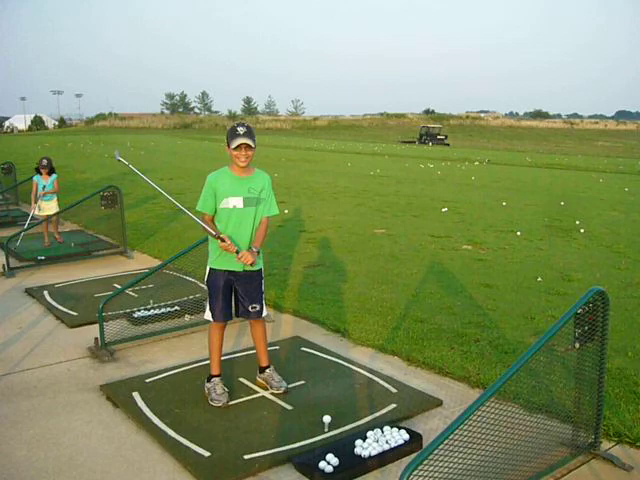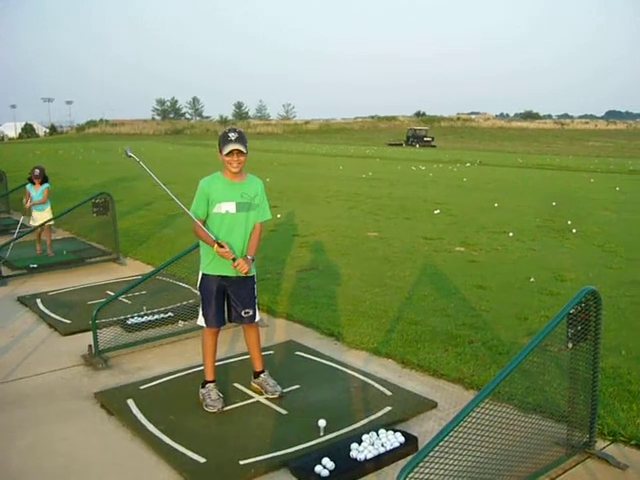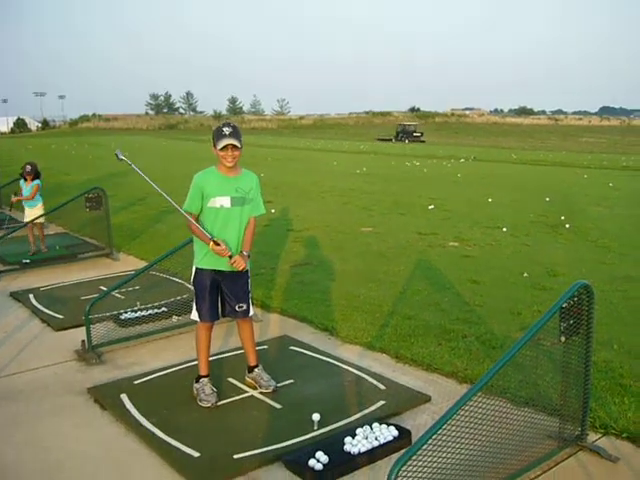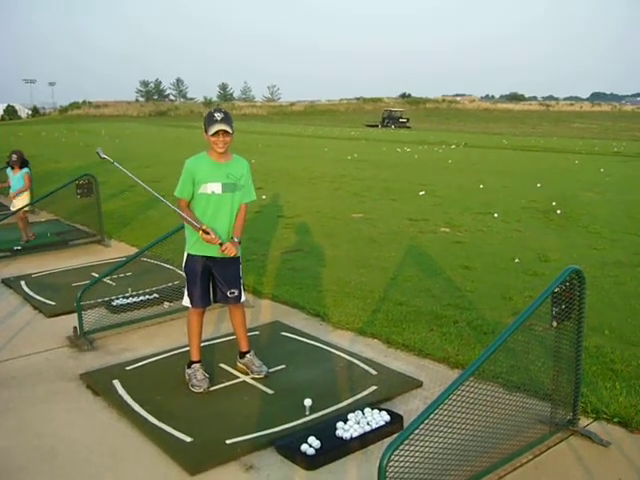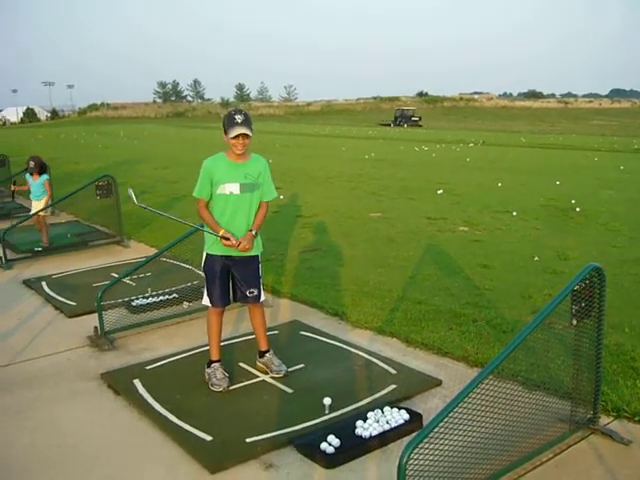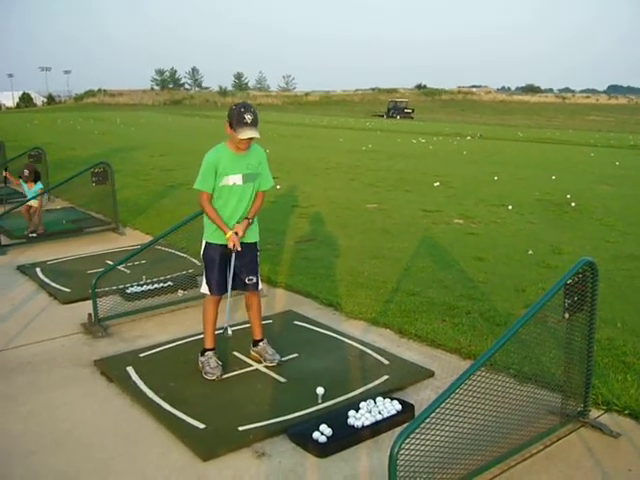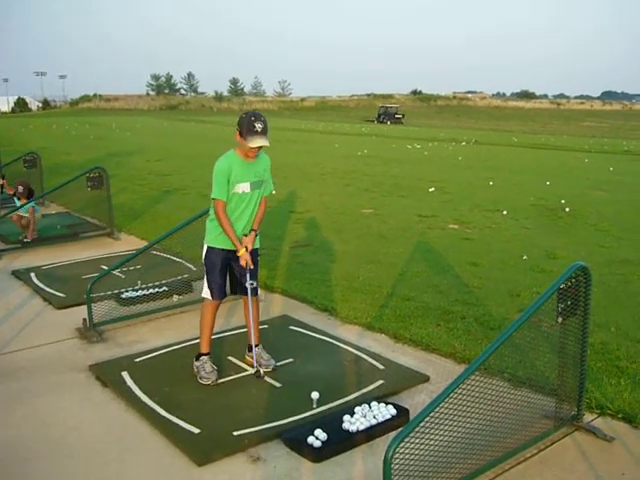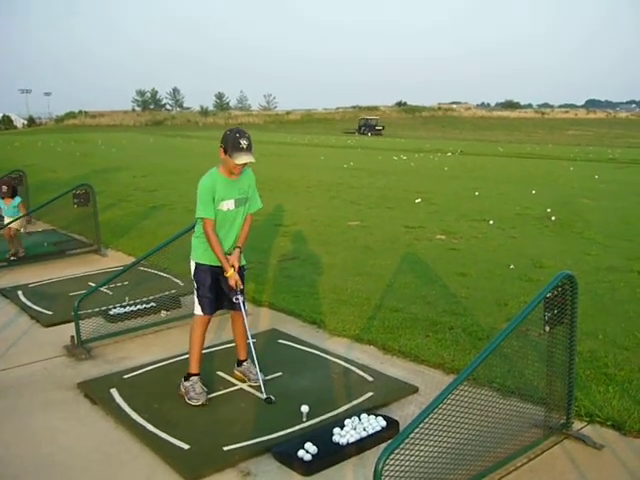
dt=0.3s
person 1, frame 1
left shoulder: (263, 180)
right shoulder: (215, 180)
left elbow: (264, 220)
right elbow: (206, 220)
left wrist: (254, 249)
right wrist: (220, 239)
left hip: (251, 263)
right hip: (220, 264)
left knee: (257, 317)
right knee: (218, 320)
left ankle: (265, 371)
right ankle: (214, 379)
person 1, frame 2
left shoulder: (256, 185)
right shoulder: (208, 185)
left elbow: (257, 226)
right elbow: (197, 226)
left wrist: (248, 258)
right wrist: (215, 245)
left hip: (243, 269)
right hip: (213, 269)
left knee: (251, 321)
right knee: (211, 326)
left ankle: (259, 375)
right ankle: (208, 384)
person 1, frame 3
left shoulder: (251, 180)
right shoulder: (202, 179)
left elbow: (251, 221)
right elbow: (191, 220)
left wrist: (244, 254)
right wrist: (211, 243)
left hip: (237, 264)
right hip: (206, 263)
left knee: (244, 316)
right knee: (205, 320)
left ankle: (253, 370)
right ankle: (203, 379)
person 1, frame 4
left shoulder: (242, 166)
right shoulder: (193, 165)
left elbow: (242, 207)
right elbow: (183, 206)
left wrist: (235, 240)
right wrist: (201, 230)
left hip: (228, 250)
right hip: (198, 250)
left knee: (236, 302)
right knee: (197, 306)
left ankle: (245, 355)
right ankle: (195, 365)
person 1, frame 5
left shoulder: (260, 165)
right shoulder: (211, 166)
left elbow: (264, 205)
right elbow: (201, 207)
left wrist: (252, 234)
right wrist: (222, 232)
left hip: (249, 249)
right hip: (216, 249)
left knee: (255, 301)
right knee: (216, 306)
left ankle: (264, 355)
right ankle: (214, 364)
person 1, frame 6
left shoulder: (259, 155)
right shoulder: (214, 157)
left elbow: (260, 194)
right elbow: (205, 200)
left wrist: (246, 222)
right wrist: (227, 231)
left hip: (248, 237)
right hip: (217, 238)
left knee: (252, 290)
right knee: (214, 294)
left ankle: (258, 343)
right ankle: (208, 352)
person 1, frame 7
left shoulder: (264, 161)
right shoulder: (224, 165)
right elbow: (220, 211)
left wrist: (253, 233)
right wrist: (238, 248)
left hip: (249, 242)
right hip: (220, 243)
left knee: (252, 295)
right knee: (213, 298)
left ankle: (254, 349)
right ankle: (203, 357)
person 1, frame 8
left shoulder: (249, 177)
right shoulder: (208, 182)
left elbow: (248, 216)
right elbow: (209, 229)
left wrist: (237, 251)
right wrist: (227, 268)
left hip: (234, 257)
right hip: (206, 258)
left knee: (238, 310)
right knee: (204, 314)
left ankle: (242, 363)
right ankle: (191, 378)
